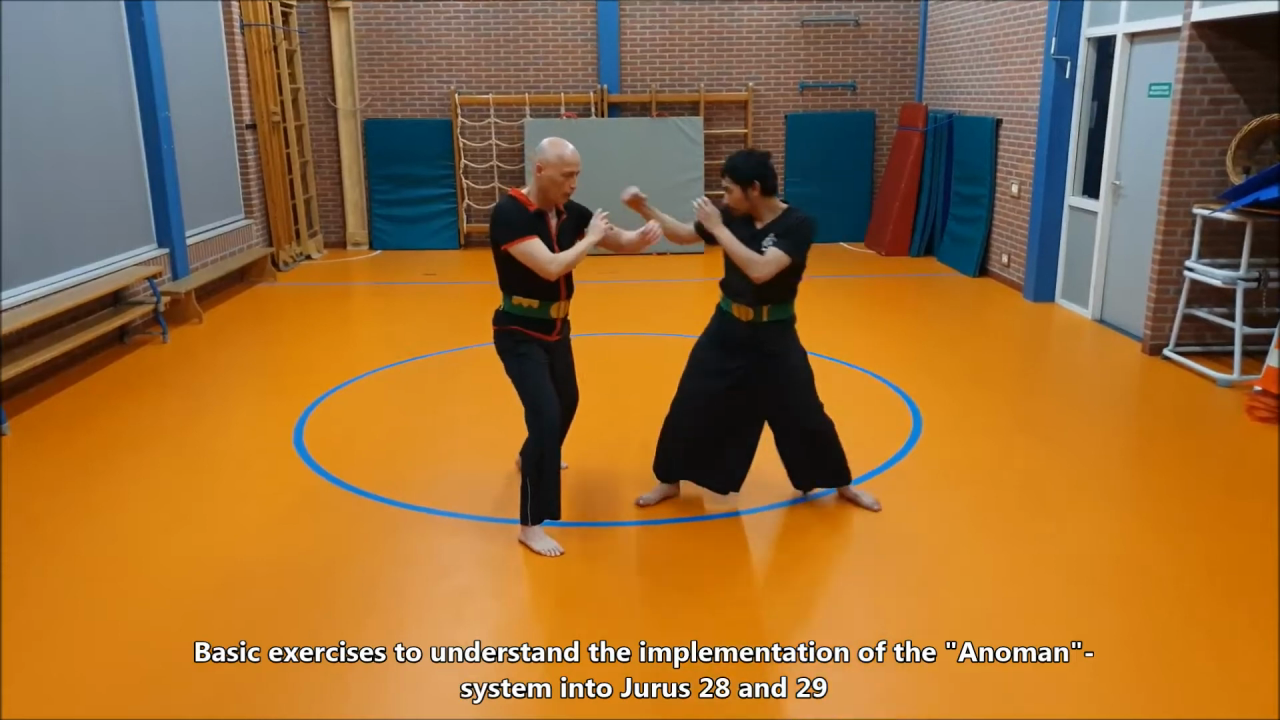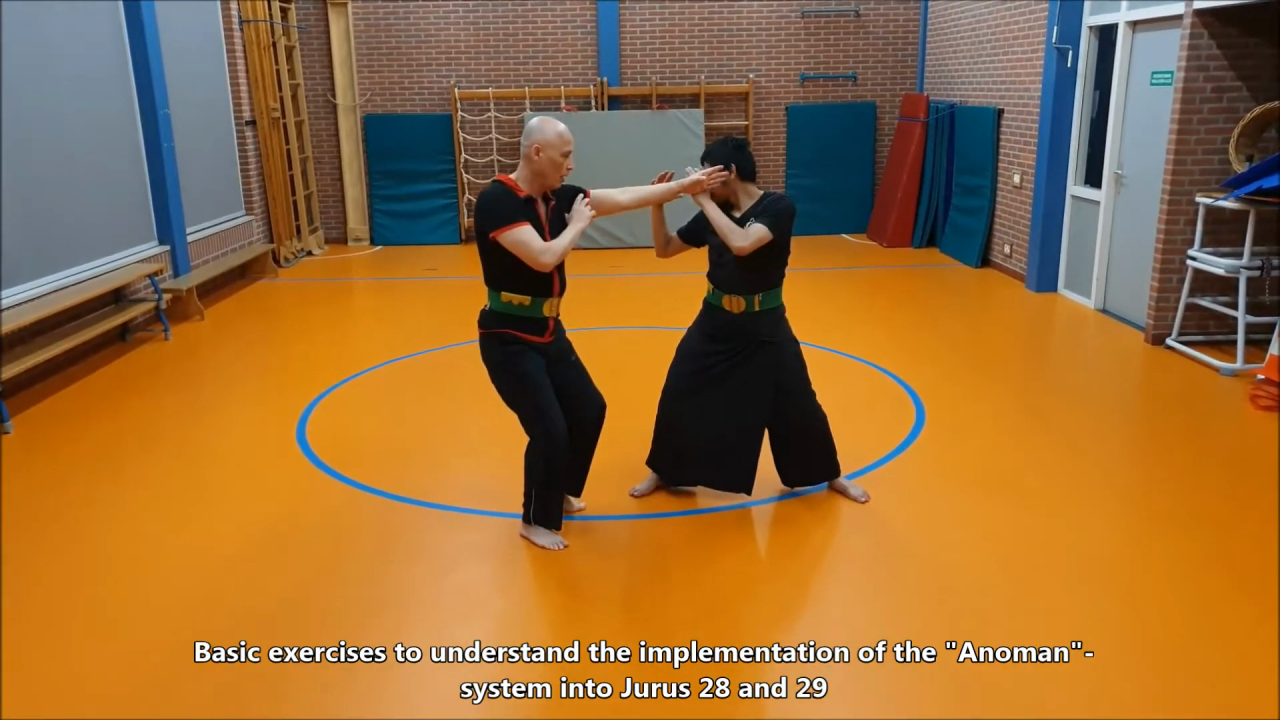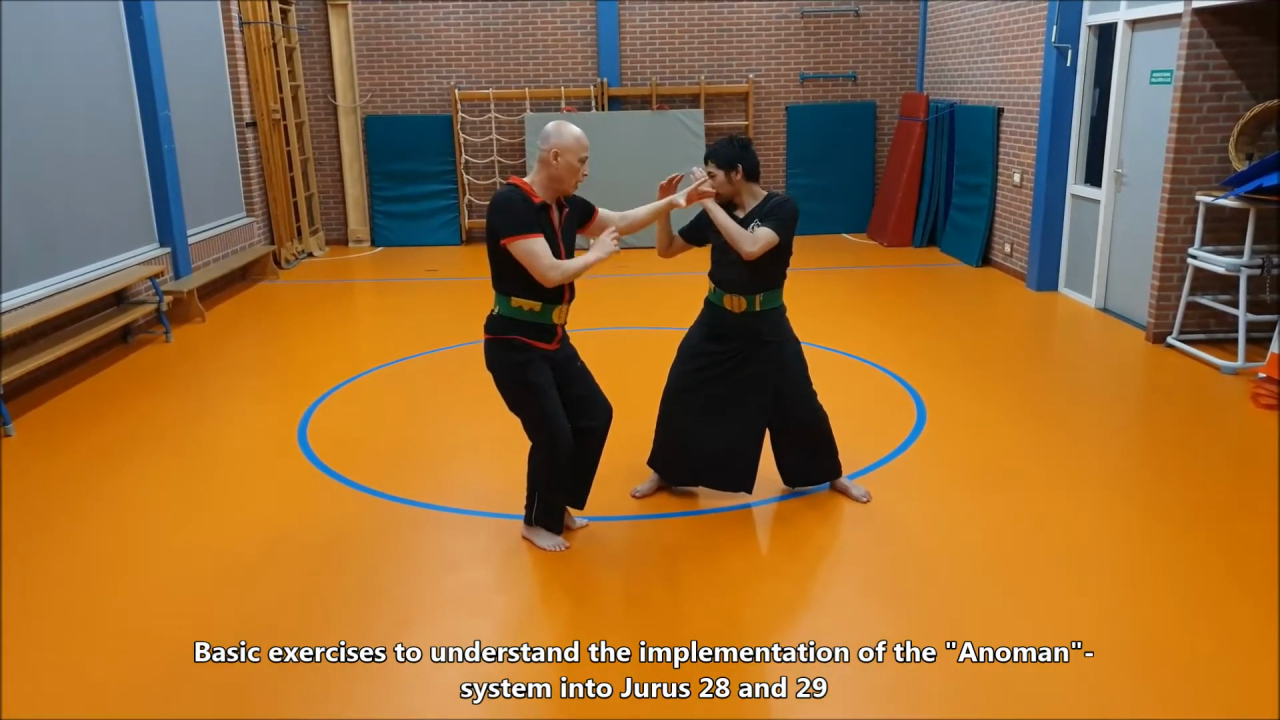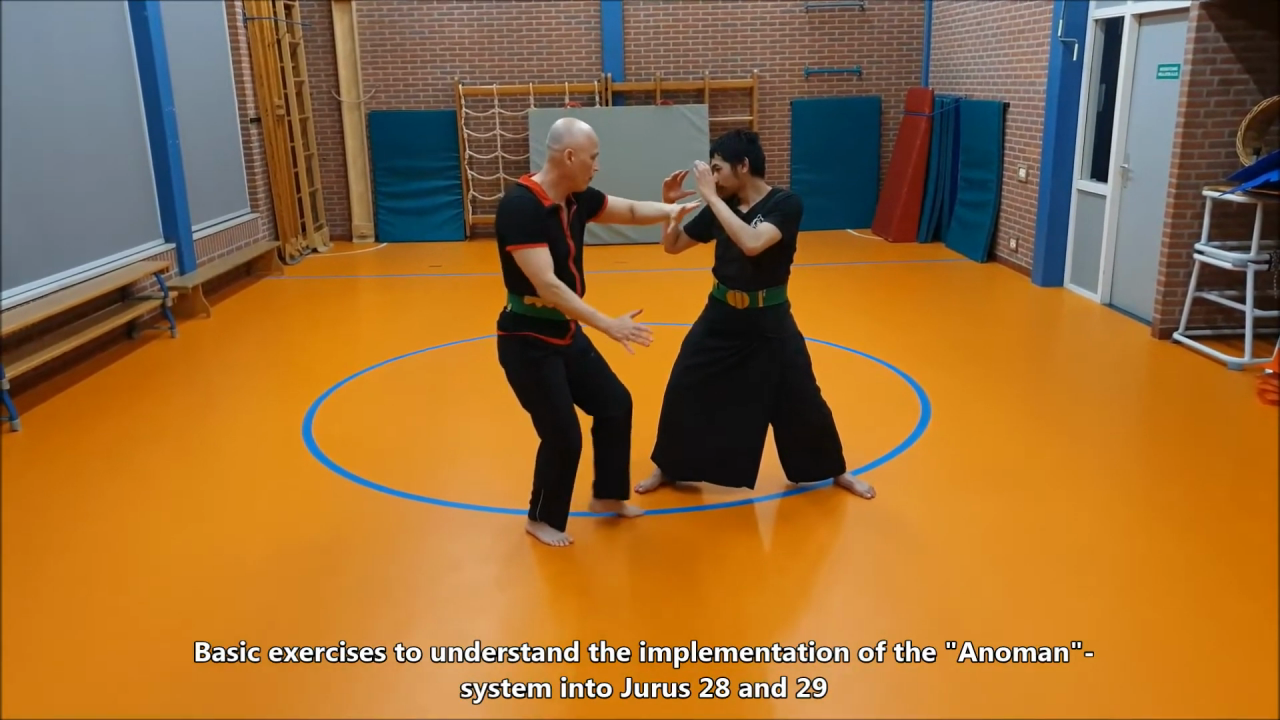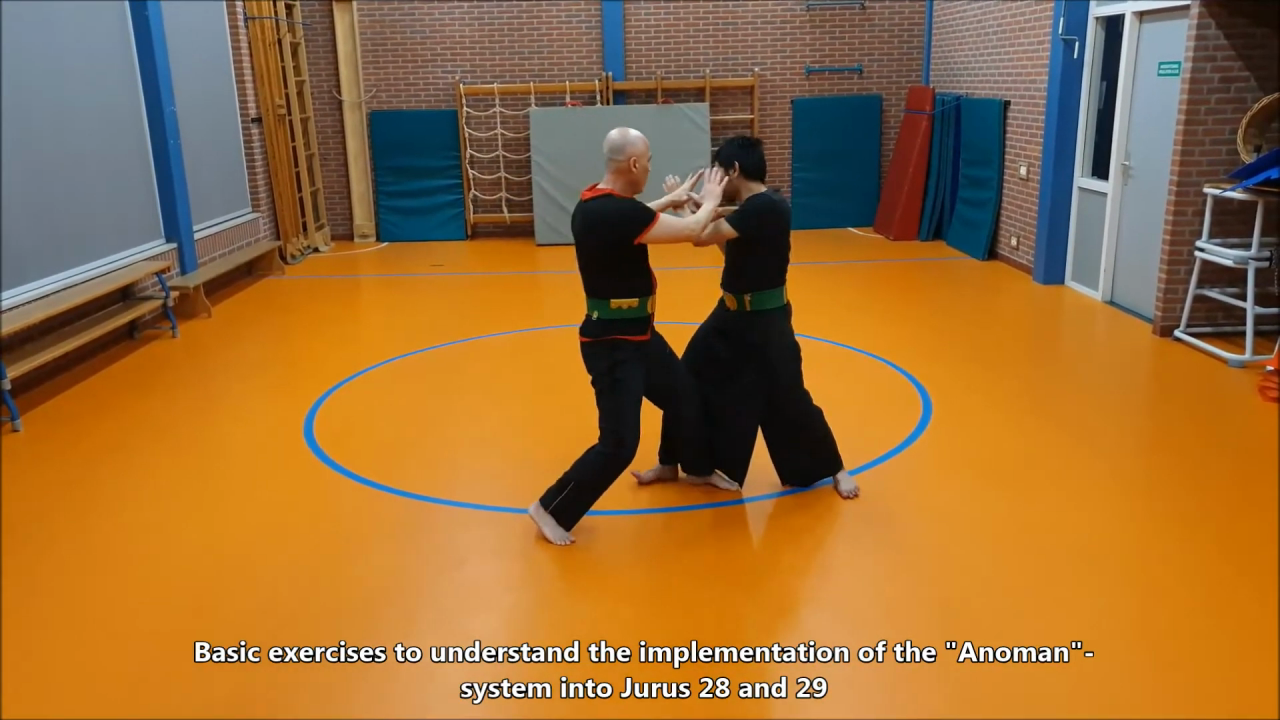
dt=1s
person 1, frame 1
left shoulder: (570, 211)
right shoulder: (509, 214)
left elbow: (622, 241)
right elbow: (549, 266)
left wrist: (645, 234)
right wrist: (590, 237)
left hip: (555, 328)
right hip: (519, 333)
left knee: (565, 403)
right knee: (547, 415)
left ankle: (532, 458)
right ankle: (531, 524)
person 1, frame 2
left shoulder: (558, 196)
right shoulder: (496, 201)
left elbow: (623, 198)
right elbow: (543, 258)
left wrist: (684, 186)
right wrist: (577, 224)
left hip: (548, 331)
right hip: (509, 338)
left knee: (589, 409)
right knee: (549, 430)
left ankle: (560, 493)
right ankle: (536, 521)
person 1, frame 3
left shoulder: (566, 204)
right shoulder: (509, 204)
left elbow: (620, 222)
right elbow: (548, 272)
left wrist: (670, 202)
right wrist: (595, 253)
left hip: (551, 337)
right hip: (514, 344)
left knee: (594, 416)
right knee: (553, 436)
left ankle: (559, 505)
right ankle: (538, 523)
person 1, frame 4
left shoulder: (576, 198)
right shoulder: (520, 206)
left elbow: (631, 210)
right elbow: (547, 286)
left wrist: (670, 210)
right wrist: (609, 326)
left hip: (565, 332)
right hip: (528, 340)
left knee: (614, 404)
right knee: (562, 435)
left ankle: (608, 495)
right ankle: (543, 519)
person 1, frame 5
left shoulder: (595, 204)
right shoulder: (616, 211)
right elbow: (690, 229)
left wrist: (674, 198)
right wrist: (711, 200)
left hip: (634, 334)
right hip: (613, 344)
left knee: (683, 396)
right knee: (618, 443)
left ankle: (698, 468)
right ankle: (551, 510)
person 2, frame 1
left shoulder: (798, 224)
right shoulder: (733, 217)
left elbow: (760, 271)
right elbow: (683, 234)
left wrist: (718, 228)
right wrist: (644, 209)
left hip: (774, 336)
right hip: (726, 328)
left knee: (803, 414)
right knee: (689, 408)
left ankle: (844, 484)
right ankle: (669, 481)
person 2, frame 2
left shoulder: (778, 207)
right shoulder: (714, 212)
left elbow: (742, 243)
right elbow: (664, 248)
left wrist: (704, 201)
right wrist: (657, 203)
left hip: (764, 326)
right hip: (714, 322)
left knee: (798, 405)
right knee: (677, 399)
left ankle: (831, 475)
right ankle: (663, 472)
person 2, frame 3
left shoulder: (781, 208)
right shoulder: (717, 211)
left elbow: (750, 248)
right elbow: (666, 249)
left wrist: (709, 203)
left hip: (765, 325)
right hip: (716, 322)
left knee: (799, 406)
right knee: (679, 398)
left ankle: (832, 475)
right ankle: (664, 473)
person 2, frame 4
left shoulder: (786, 204)
right shoulder: (721, 206)
left elbow: (752, 243)
right elbow: (672, 245)
left wrist: (711, 196)
right wrist: (670, 203)
left hip: (769, 320)
right hip: (721, 316)
left knee: (802, 400)
right knee: (684, 392)
left ankle: (837, 471)
right ankle: (667, 469)
person 2, frame 5
left shoulder: (767, 206)
right shoulder: (754, 206)
left elbow: (703, 236)
right wrist: (706, 208)
left hip: (764, 321)
right hip: (733, 314)
left knee: (788, 402)
left ankle: (834, 469)
right ankle: (669, 464)
